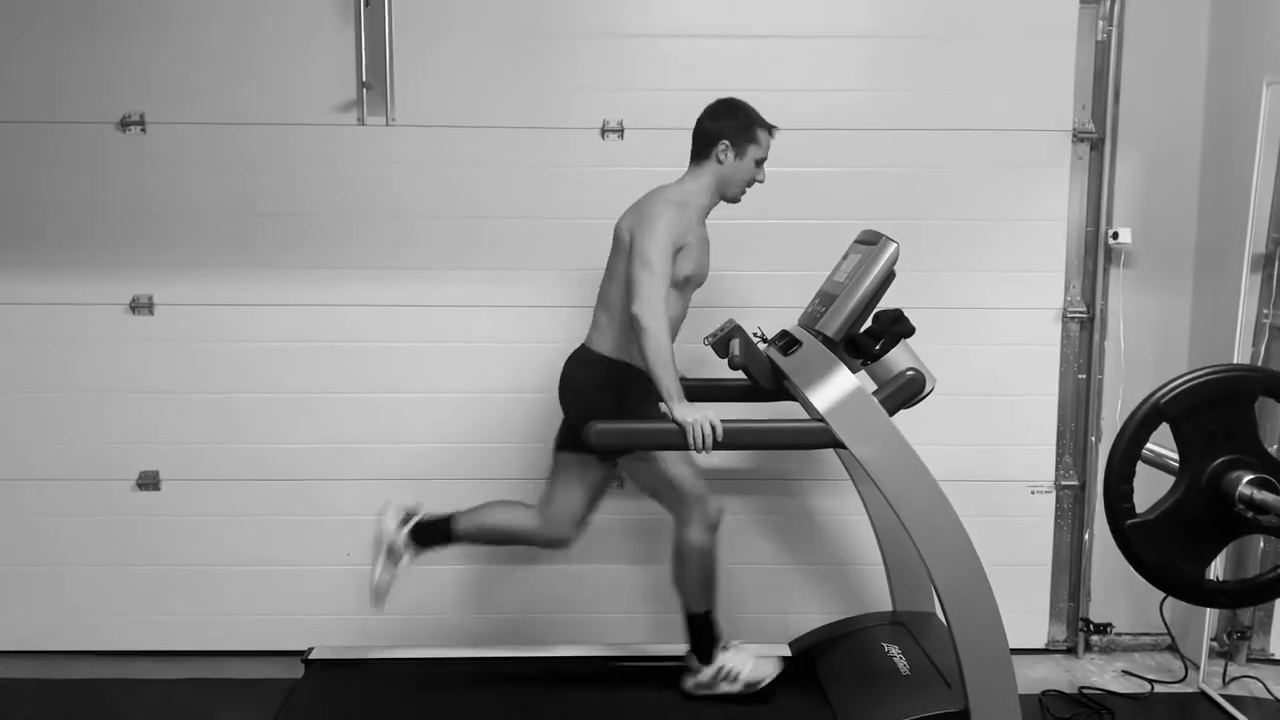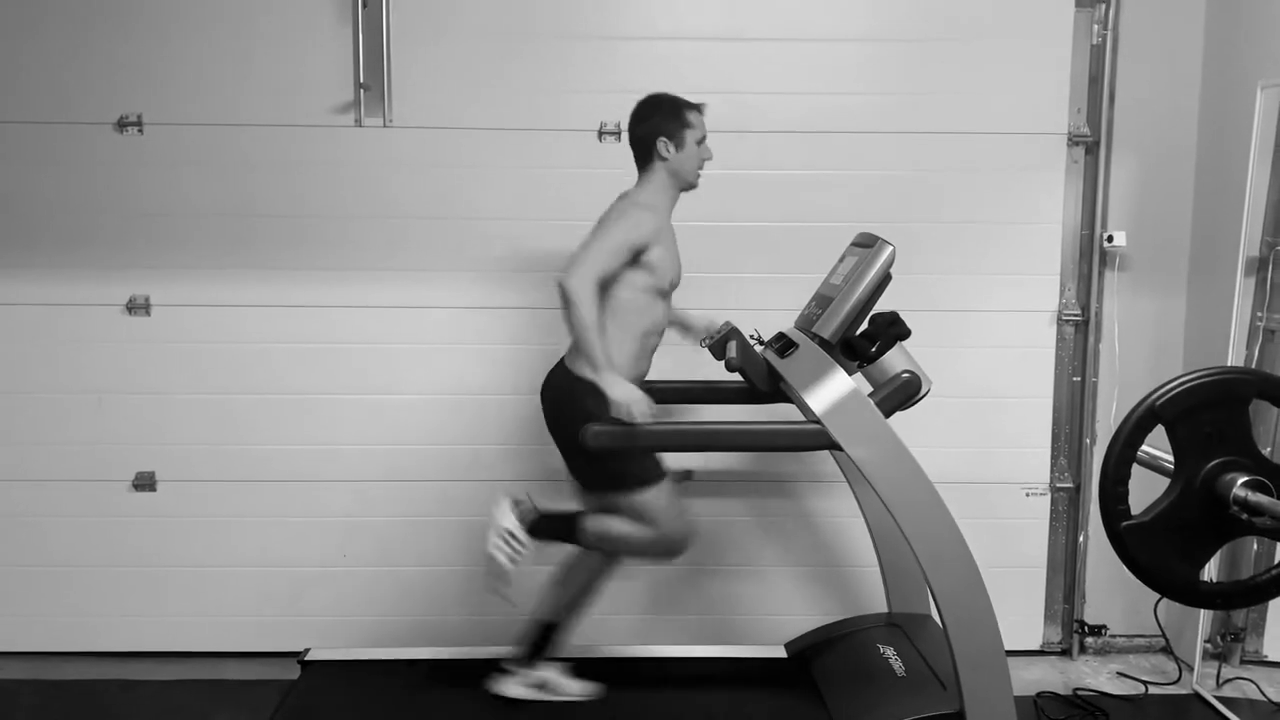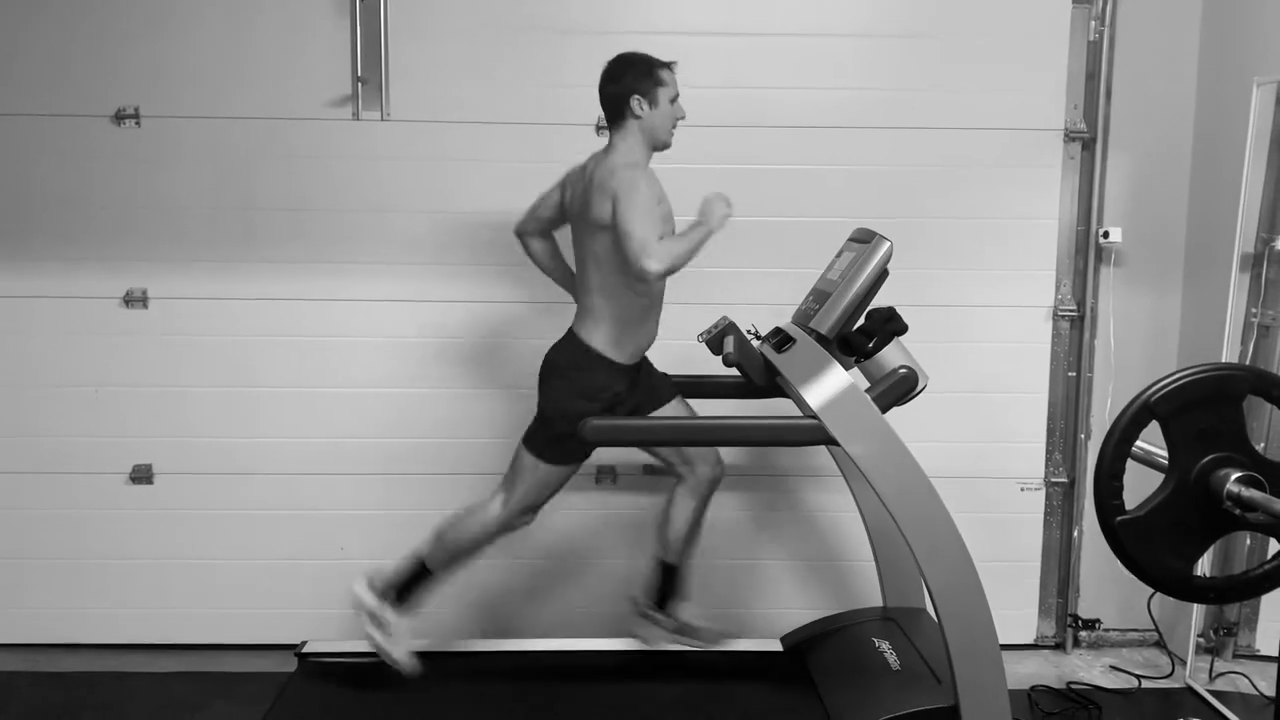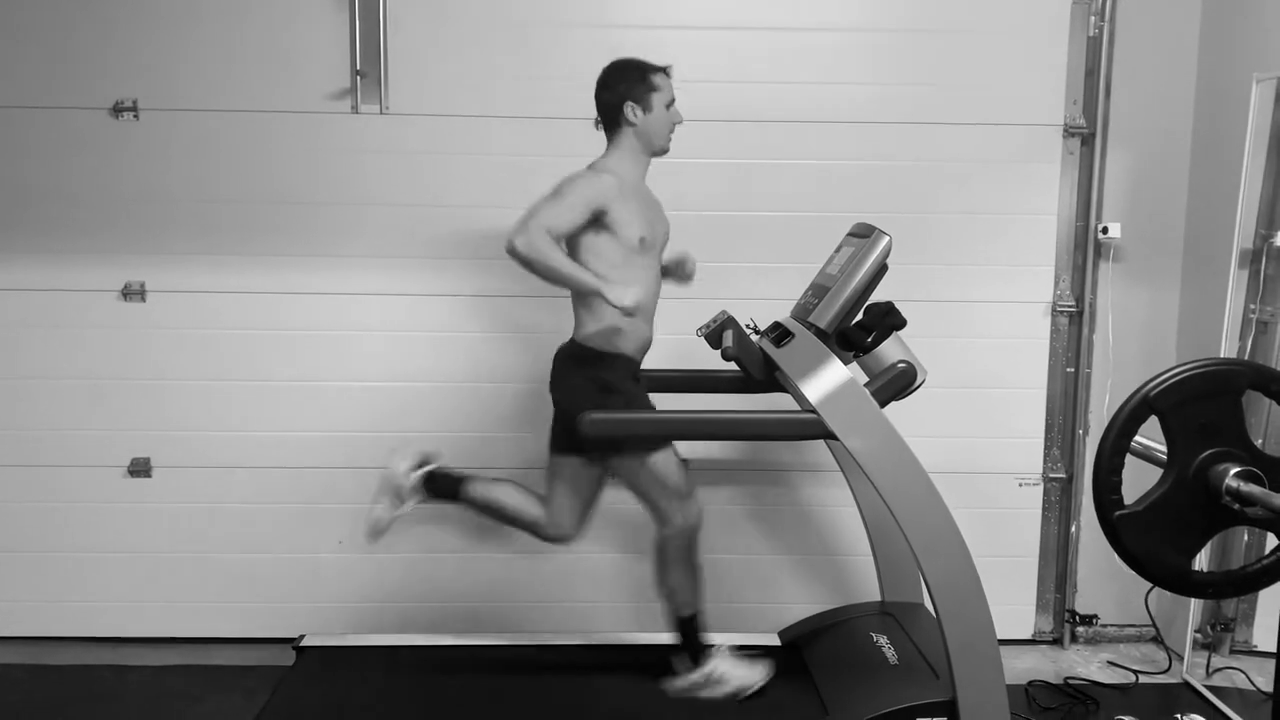
dt=0.4s
person 1, frame 1
left shoulder: (686, 215)
right shoulder: (667, 211)
right elbow: (645, 308)
right wrist: (677, 403)
left hip: (609, 380)
right hip: (607, 381)
left knee: (557, 525)
right knee: (699, 509)
left ankle: (417, 532)
right ankle: (707, 658)
person 1, frame 2
left shoulder: (645, 216)
right shoulder: (639, 214)
right elbow: (574, 281)
left wrist: (682, 324)
right wrist: (608, 377)
left hip: (596, 396)
right hip: (586, 398)
left knee: (613, 532)
right knee: (669, 534)
left ankle: (529, 665)
right ankle: (531, 521)
person 1, frame 3
left shoulder: (593, 172)
right shoulder: (630, 178)
left elbow: (528, 229)
right elbow: (652, 262)
right wrist: (707, 224)
left hip: (622, 368)
right hip: (587, 373)
left knee: (705, 470)
right knee: (516, 507)
left ankle: (660, 605)
right ankle: (390, 596)
person 1, frame 4
left shoulder: (629, 188)
right shoulder: (600, 181)
right elbow: (525, 241)
left wrist: (664, 267)
right wrist: (604, 290)
left hip: (604, 375)
right hip: (595, 374)
left knee: (559, 523)
right knee: (681, 513)
left ankle: (429, 480)
right ankle: (695, 660)
